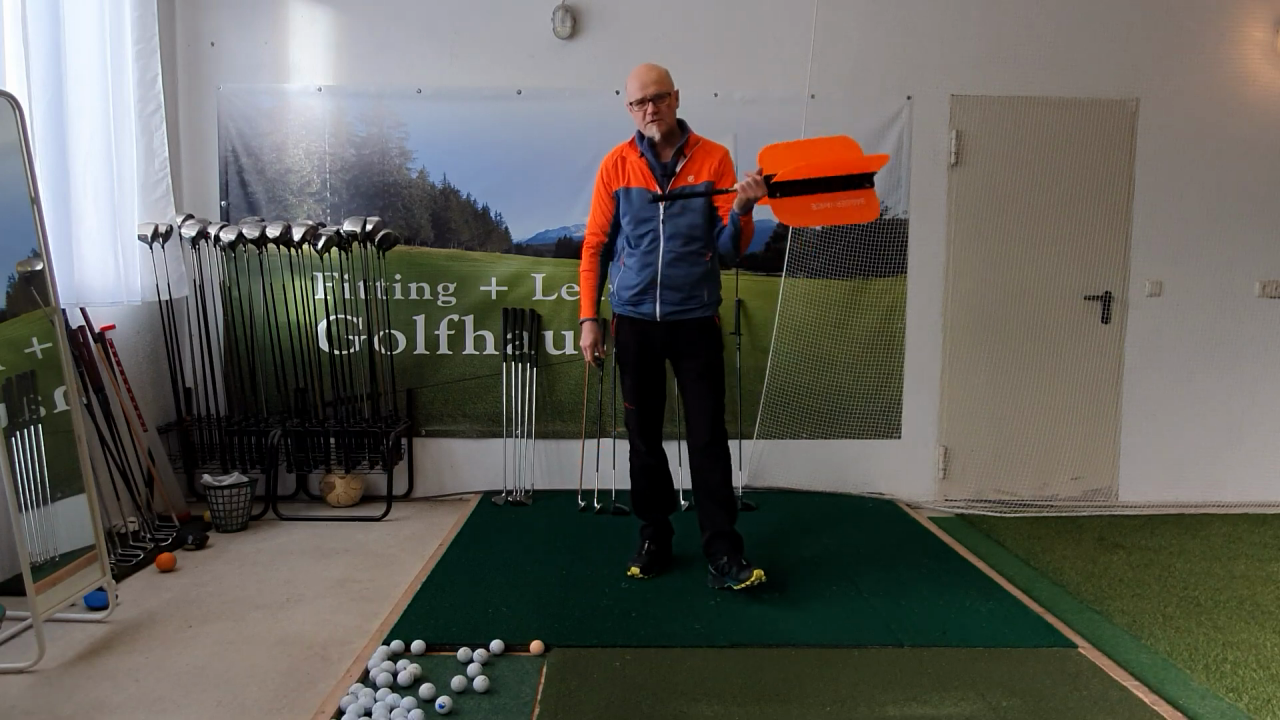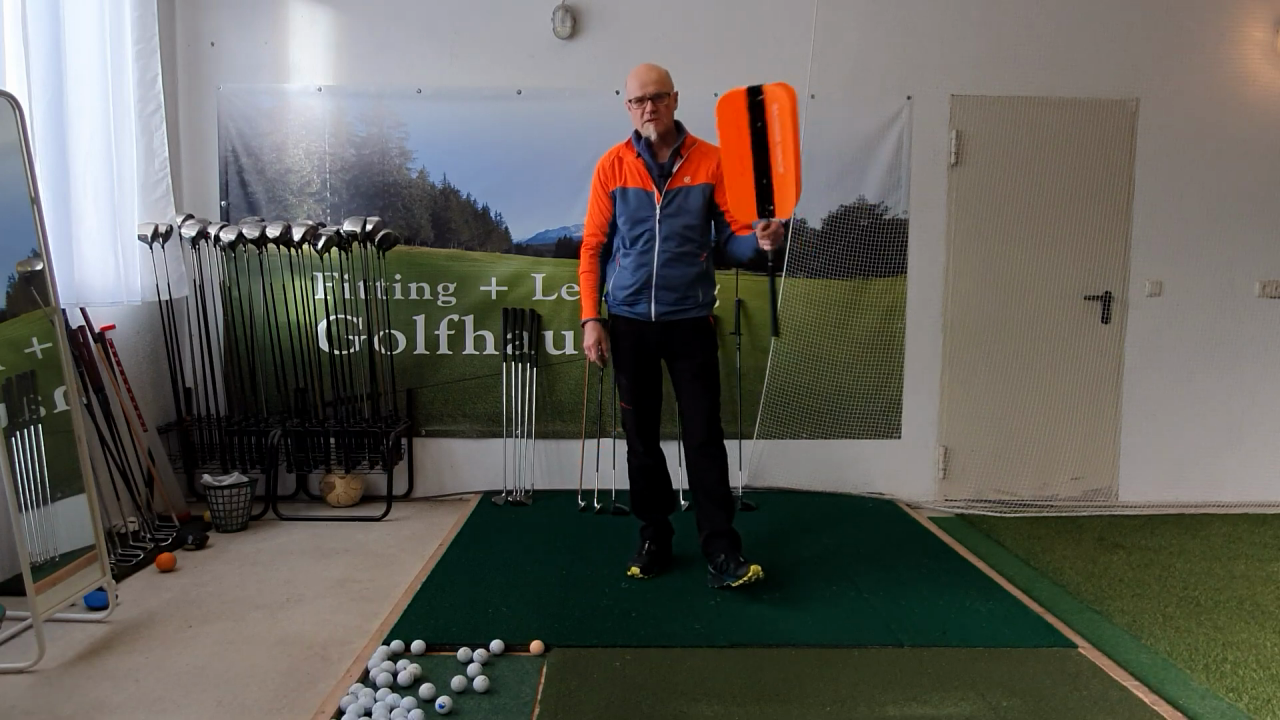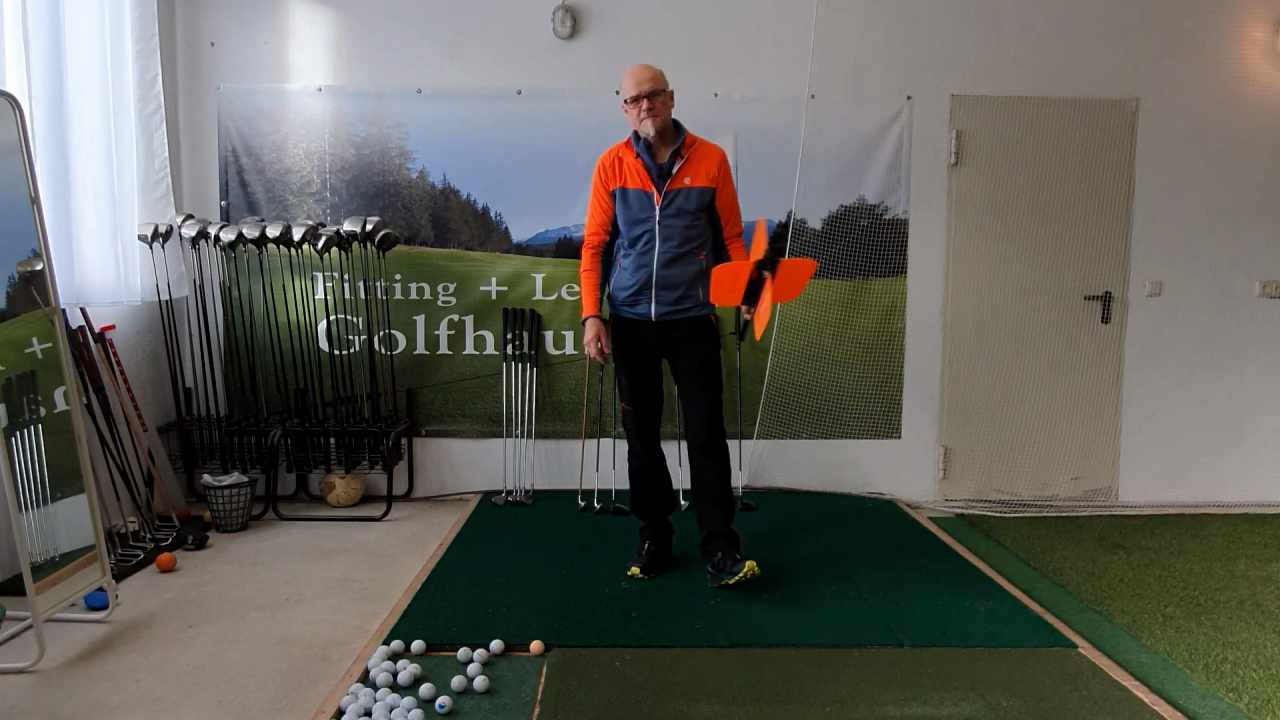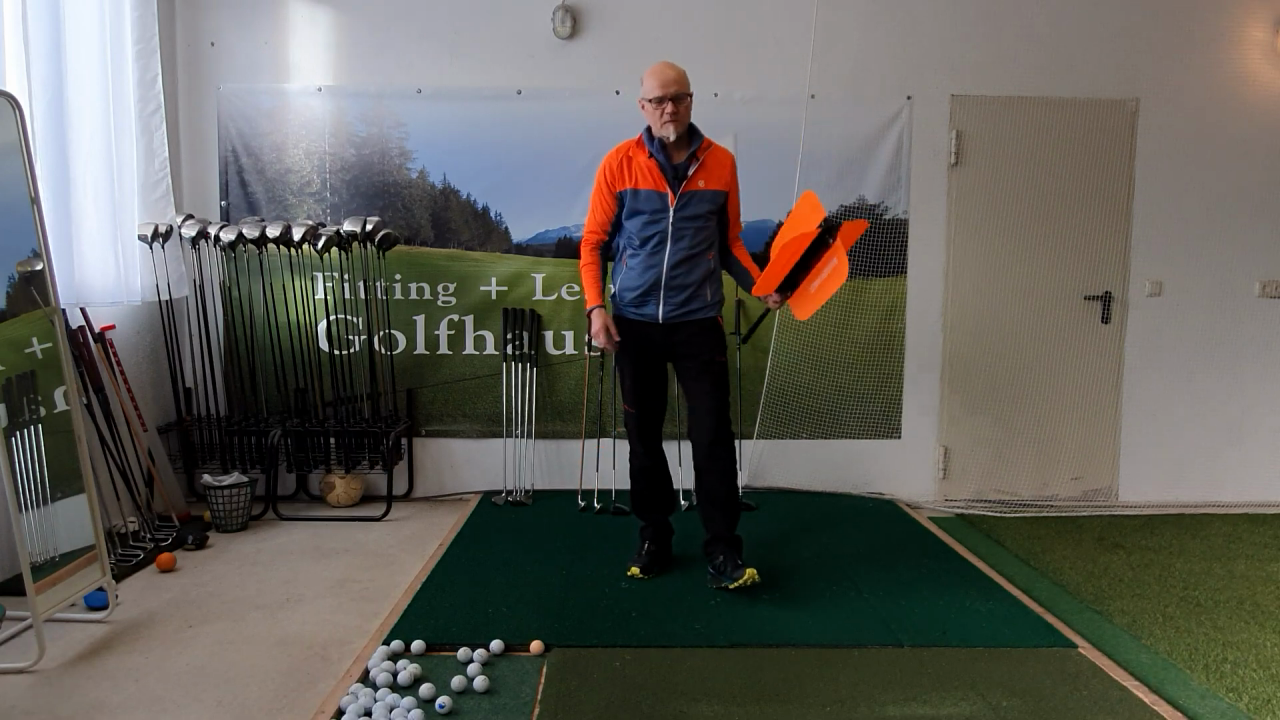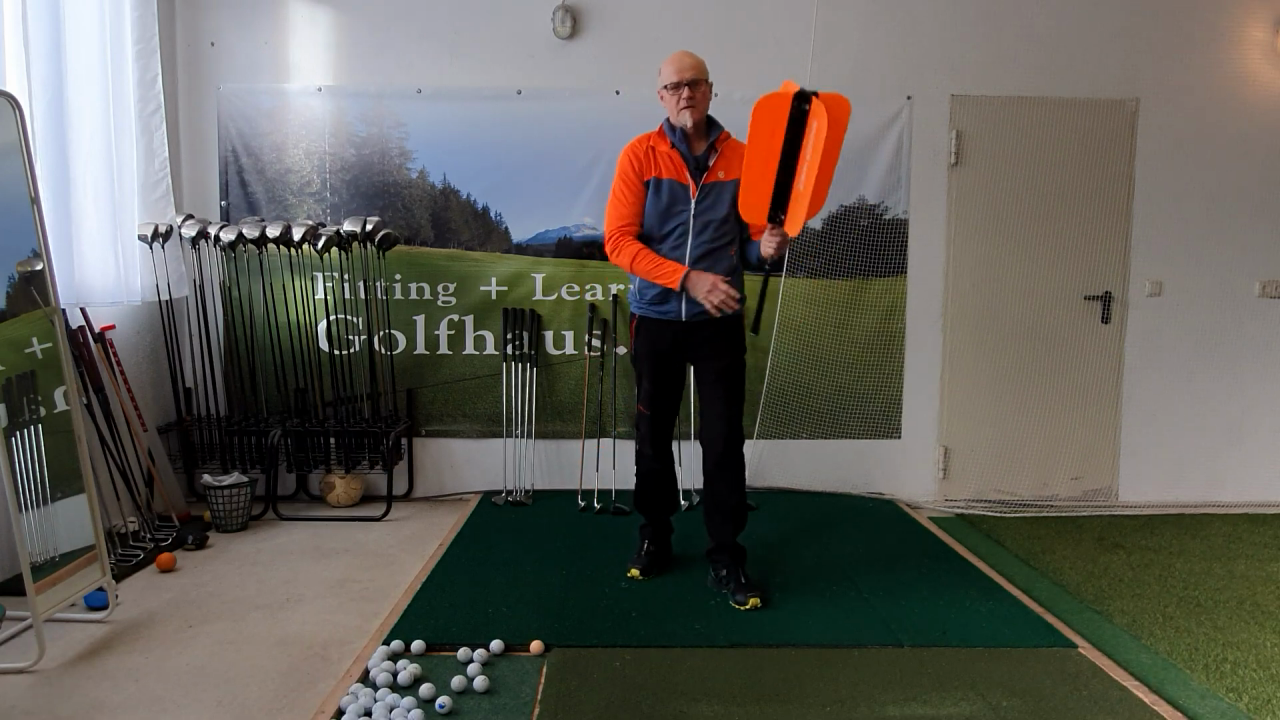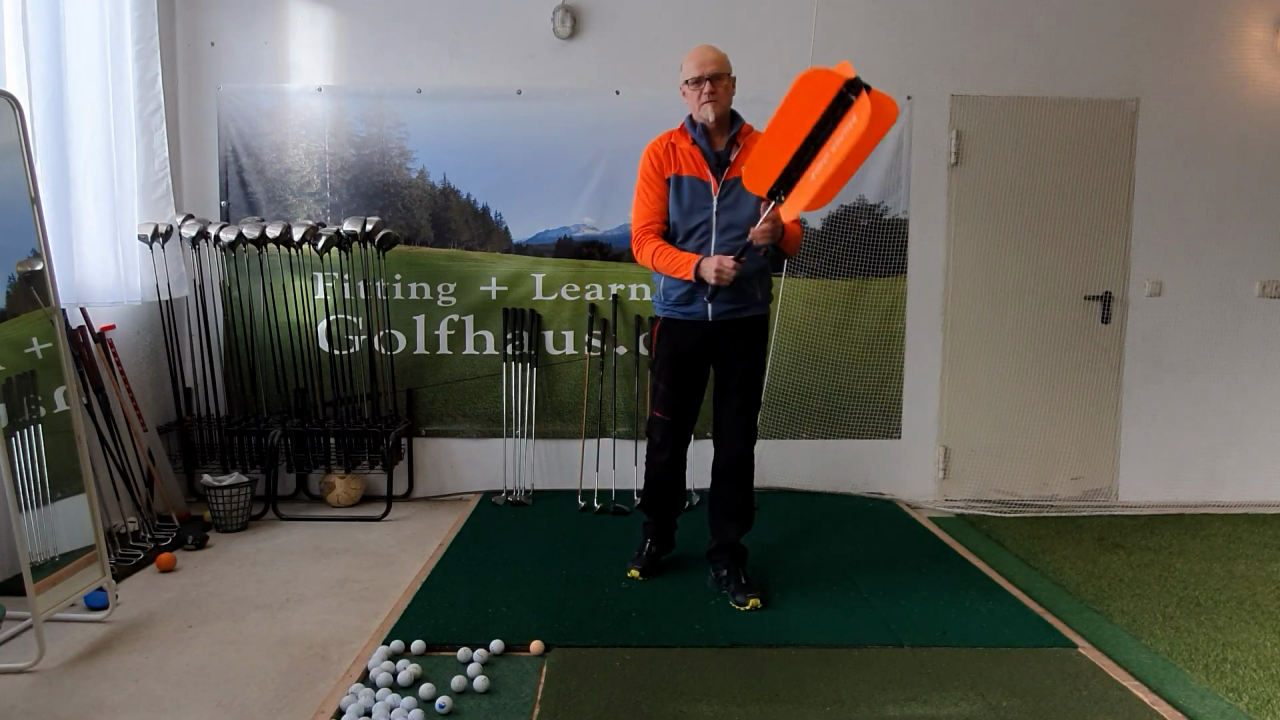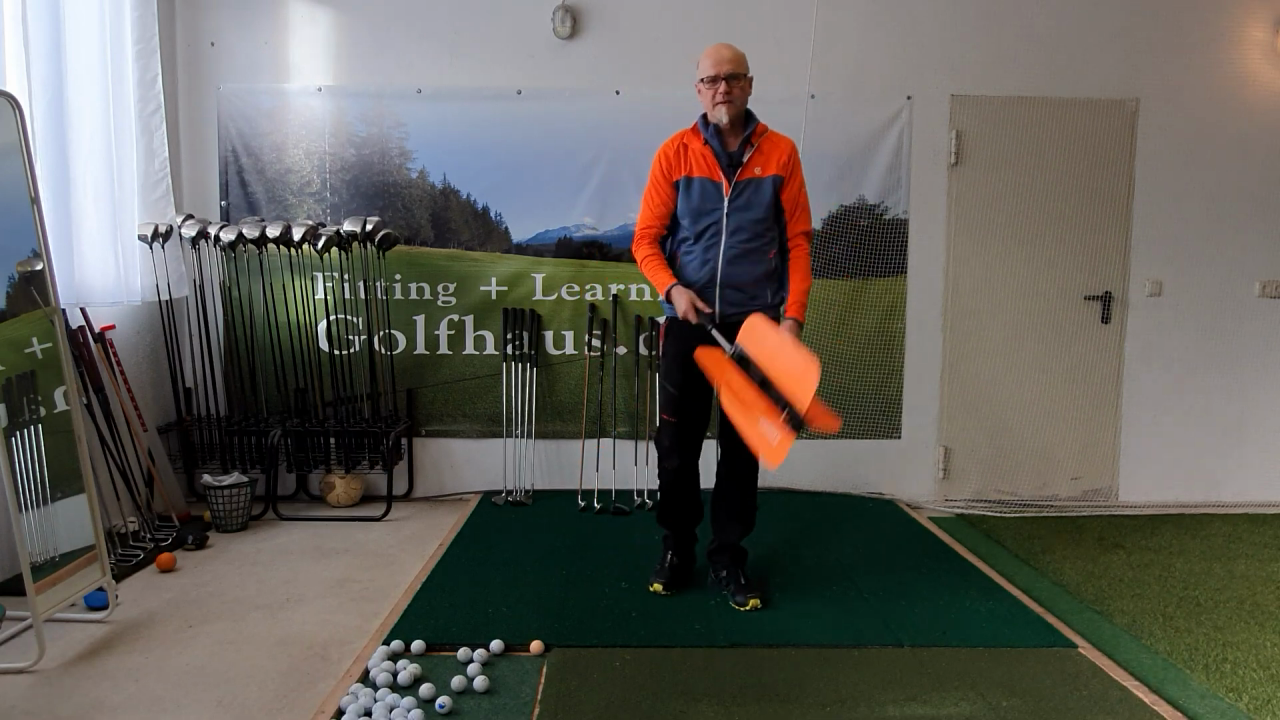
dt=0.3s
person 1, frame 1
left shoulder: (714, 158)
right shoulder: (615, 165)
left elbow: (731, 247)
right elbow: (595, 246)
left wrist: (740, 214)
right wrist: (589, 316)
left hip: (696, 320)
right hip: (634, 321)
left knee: (708, 436)
right knee: (643, 435)
left ankle: (723, 552)
right ankle: (654, 536)
person 1, frame 2
left shoulder: (711, 160)
right shoulder: (612, 165)
left elbow: (732, 237)
right elbow: (594, 247)
left wrist: (759, 238)
right wrist: (591, 317)
left hip: (691, 320)
right hip: (629, 321)
left knee: (704, 435)
right knee: (641, 435)
left ankle: (721, 550)
right ankle: (654, 537)
person 1, frame 3
left shoulder: (711, 159)
right shoulder: (611, 164)
left elbow: (730, 237)
right elbow: (595, 245)
right wrist: (592, 314)
left hip: (692, 318)
right hip: (630, 320)
left knee: (706, 433)
right knee: (641, 434)
left ankle: (720, 548)
right ankle: (654, 536)
person 1, frame 4
left shoulder: (721, 163)
right shoulder: (619, 162)
right elbow: (594, 242)
left wrist: (759, 283)
right wrist: (596, 306)
left hip: (699, 321)
right hip: (635, 321)
left knee: (713, 435)
right knee: (643, 434)
left ankle: (723, 551)
right ankle: (654, 537)
person 1, frame 5
left shoulder: (740, 156)
right shoulder: (639, 154)
left elbow: (751, 243)
right elbow: (618, 242)
left wrist: (767, 245)
right wrist: (690, 278)
left hip: (720, 322)
right hip: (656, 319)
left knee: (724, 440)
right knee: (653, 435)
left ankle: (725, 558)
right ankle: (654, 536)
person 1, frame 6
right shoulder: (661, 153)
left elbow: (791, 241)
right elbow: (644, 242)
left wrist: (776, 230)
right wrist: (699, 266)
left hip: (745, 320)
right hip: (679, 318)
left knee: (736, 443)
right knee: (667, 436)
left ankle: (727, 558)
right ankle: (657, 535)
person 1, frame 7
left shoulder: (781, 153)
right shoulder: (674, 153)
left elbow: (797, 241)
right elbow: (647, 239)
left wrist: (792, 318)
right wrist: (673, 290)
left hip: (755, 323)
right hip: (689, 322)
left knee: (742, 445)
right knee: (678, 438)
left ankle: (728, 556)
right ankle: (678, 546)
